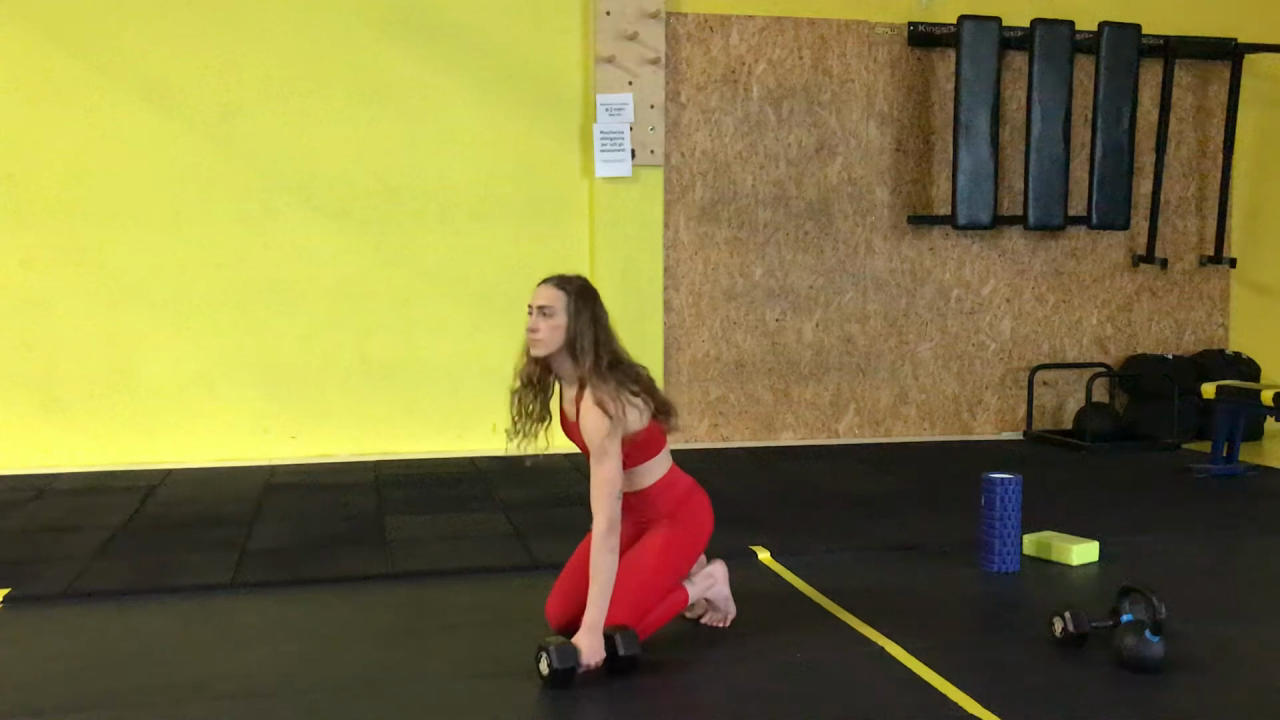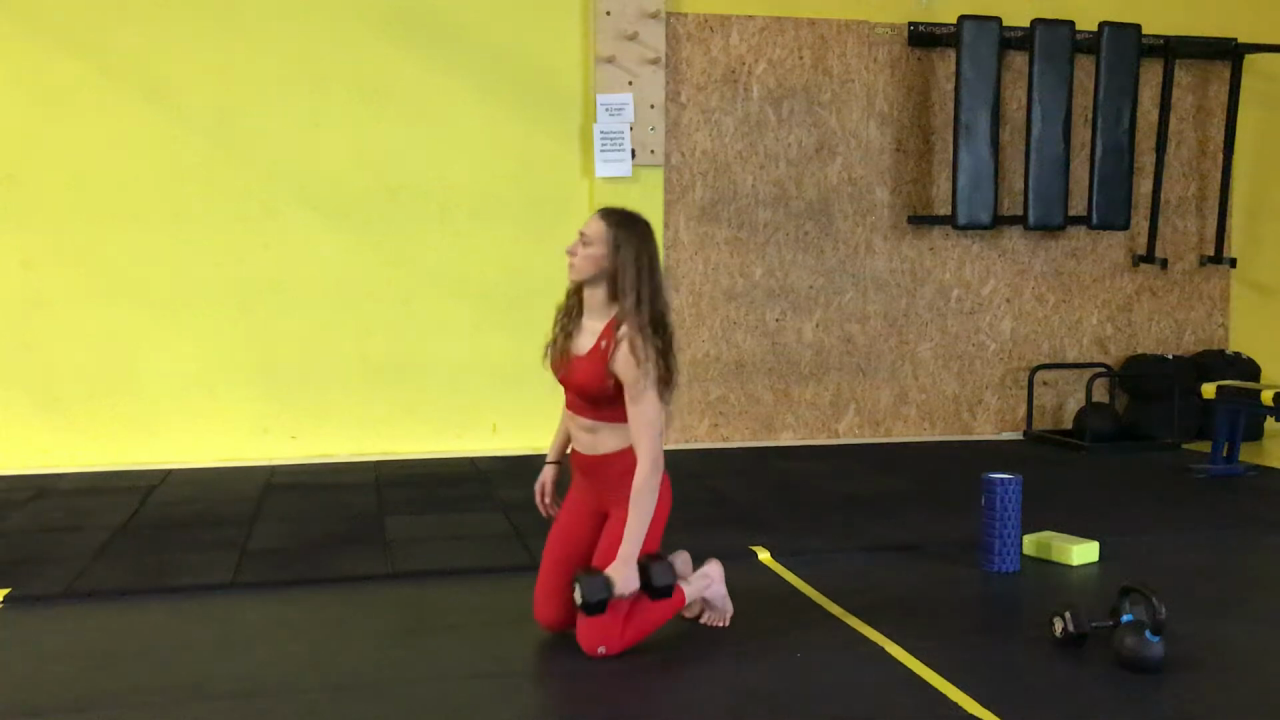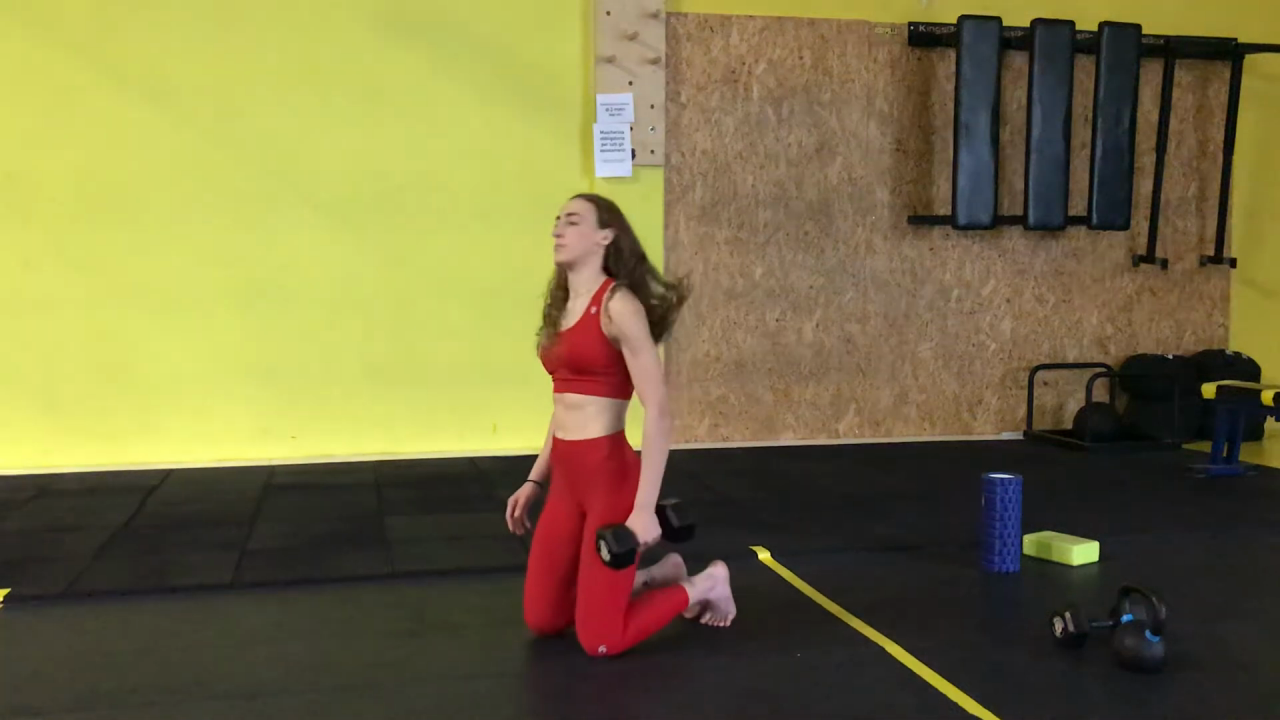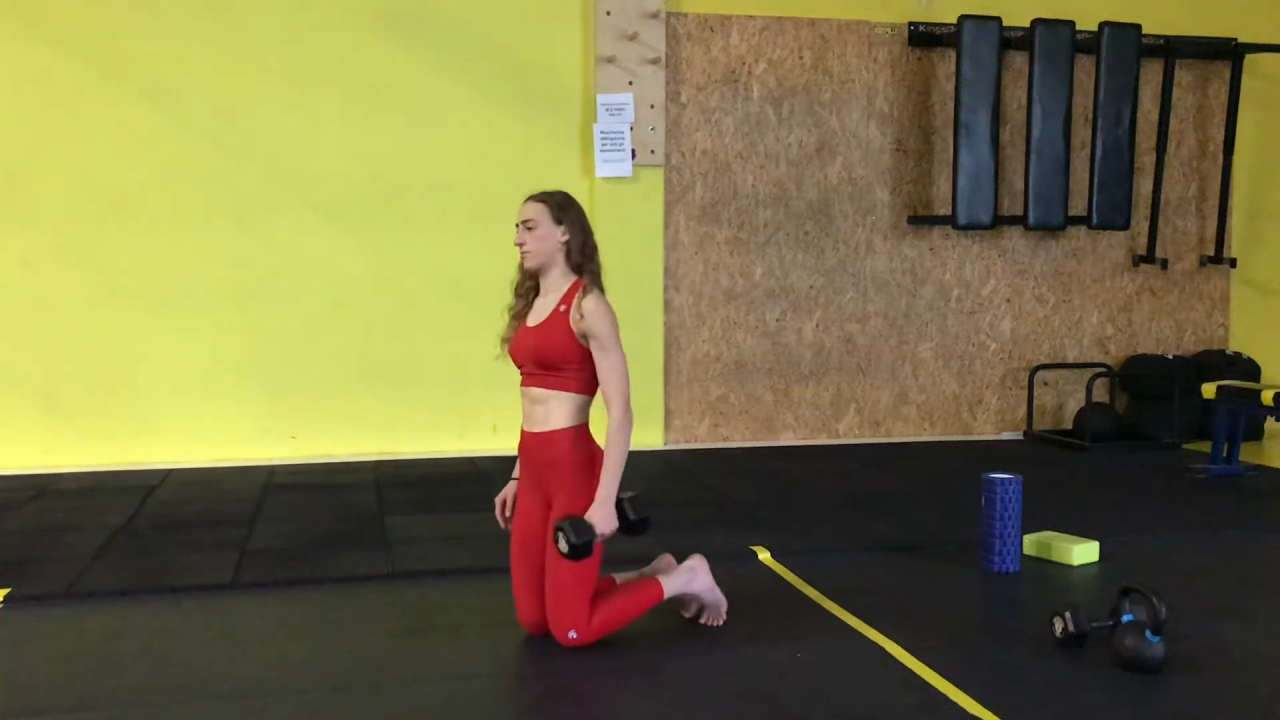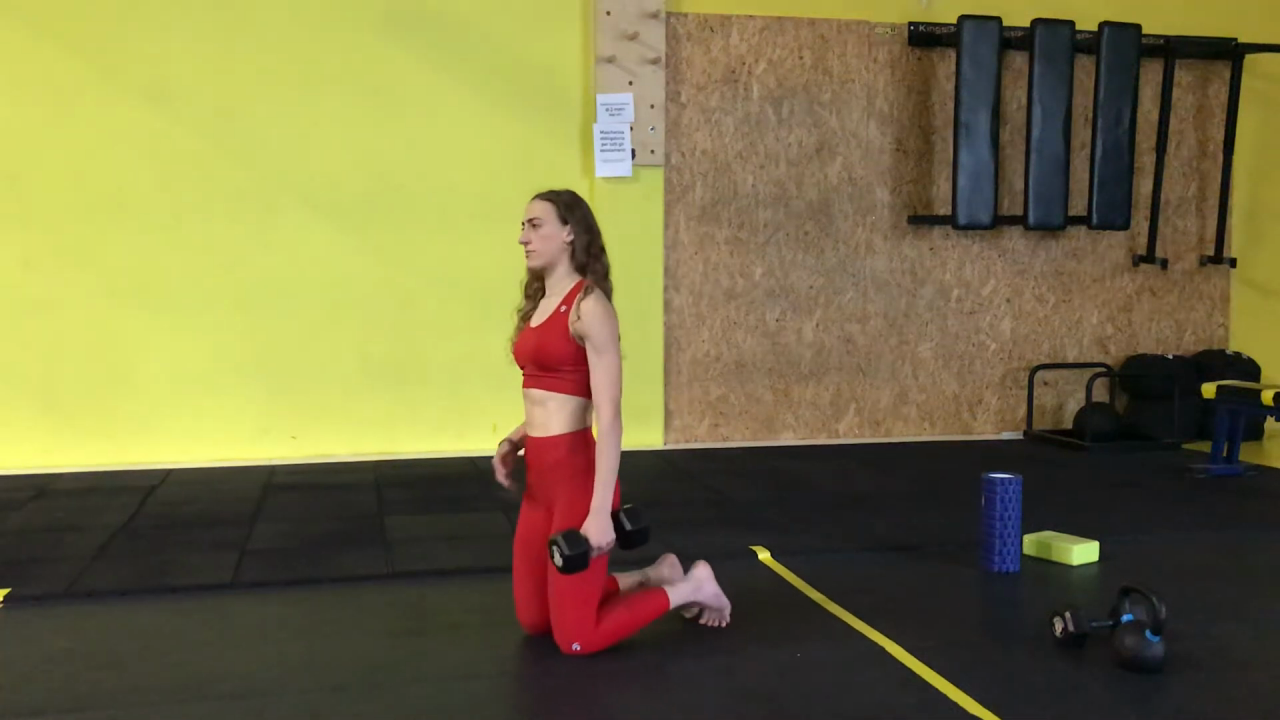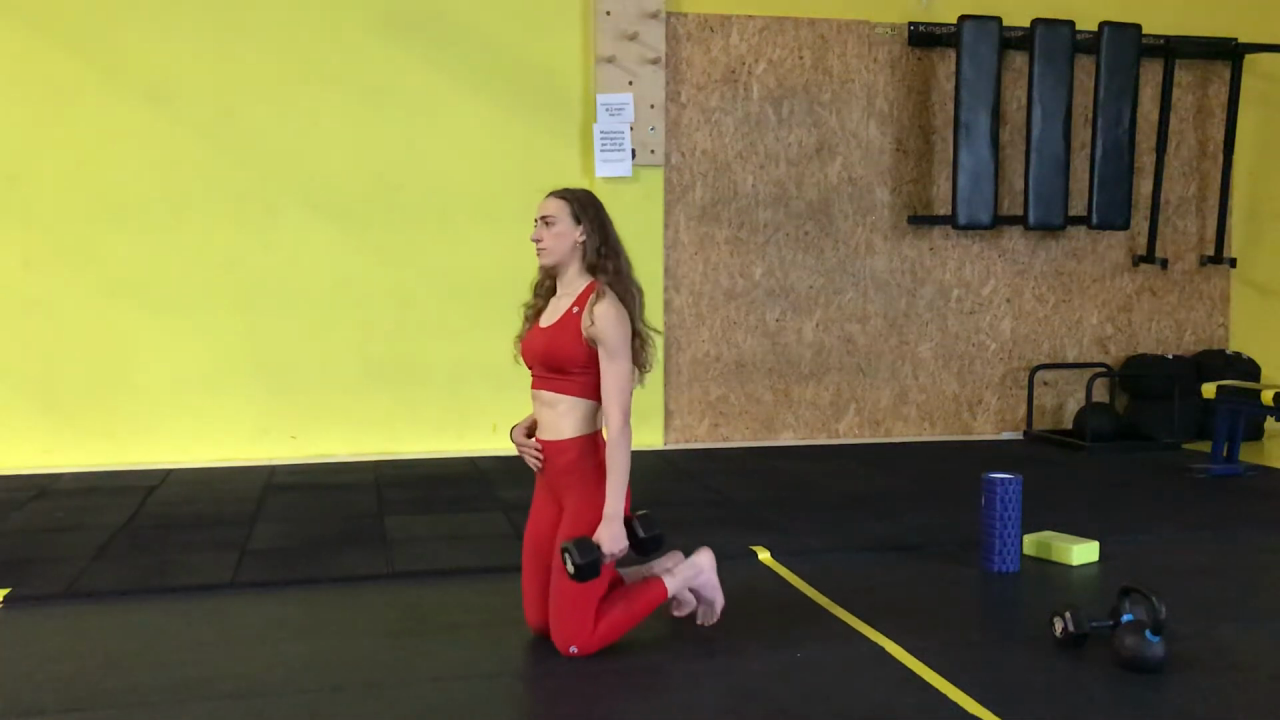
dt=0.4s
person 1, frame 1
left shoulder: (598, 401)
right shoulder: (568, 378)
left elbow: (606, 525)
left wrist: (593, 630)
left hip: (677, 518)
right hip: (634, 512)
left knee: (601, 637)
right knee: (559, 617)
left ankle: (702, 583)
right ankle: (673, 573)
person 1, frame 2
left shoulder: (628, 340)
right shoulder: (575, 315)
left elbow: (651, 459)
left wrist: (627, 560)
right wrist: (553, 460)
left hip: (632, 489)
right hip: (585, 483)
left knee: (598, 638)
right knee: (550, 616)
left ankle: (700, 583)
right ankle: (666, 569)
person 1, frame 3
left shoulder: (619, 304)
right shoulder: (563, 307)
left elbow: (659, 412)
left wrist: (645, 508)
right wrist: (534, 480)
left hip: (611, 475)
right hip: (566, 478)
left knee: (599, 640)
right knee: (541, 620)
left ankle: (705, 583)
right ankle: (657, 576)
person 1, frame 4
left shoulder: (586, 305)
right shoulder: (530, 304)
left elbow: (620, 412)
left wrist: (606, 501)
right wrist: (517, 477)
left hip: (575, 468)
right hip: (536, 471)
left knee: (570, 628)
right knee: (532, 619)
left ankle: (684, 579)
right ankle: (652, 574)
person 1, frame 5
left shoulder: (589, 306)
right shoulder: (540, 303)
left elbow: (609, 418)
left wrist: (600, 511)
right wrist: (512, 441)
left hip: (577, 473)
right hip: (541, 474)
left knee: (575, 638)
right knee: (534, 620)
left ankle: (690, 587)
right ankle: (652, 576)
person 1, frame 6
left shoulder: (602, 308)
right shoulder: (548, 303)
left elbow: (618, 422)
left wrist: (613, 517)
right wrist: (524, 427)
left hip: (587, 476)
right hip: (550, 477)
left knee: (573, 638)
right knee: (539, 620)
left ankle: (687, 574)
right ankle: (655, 571)
